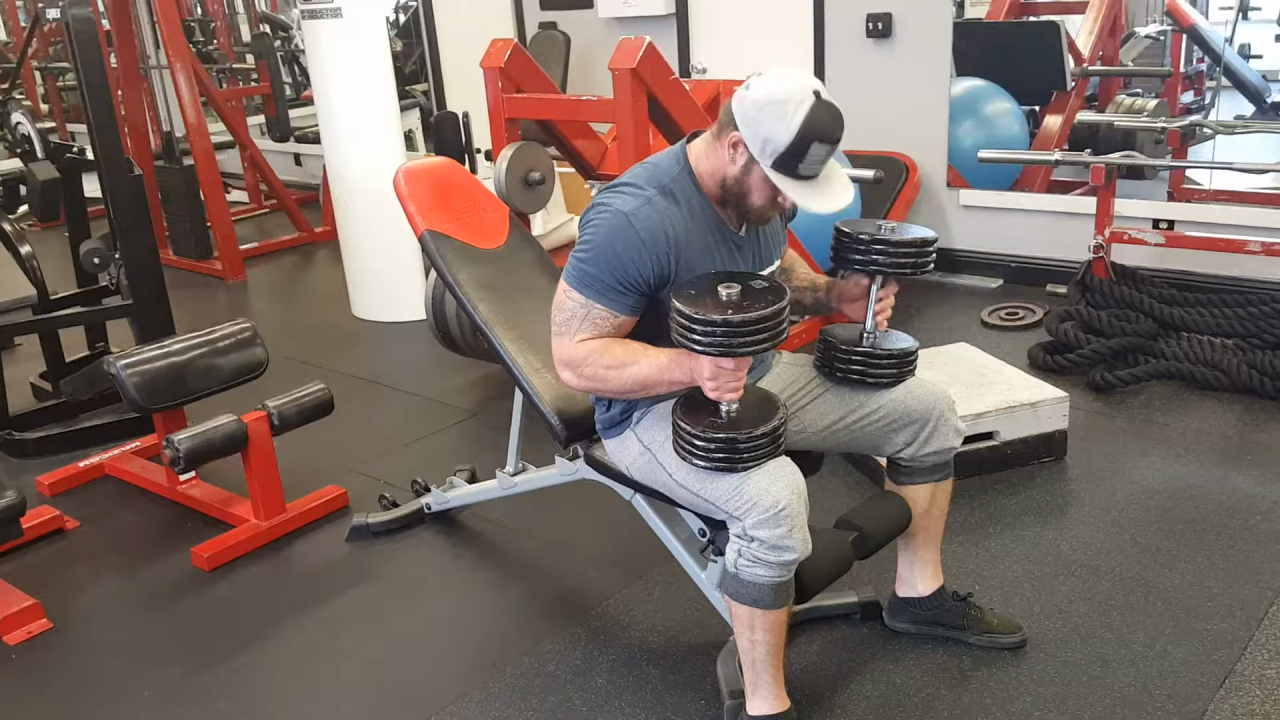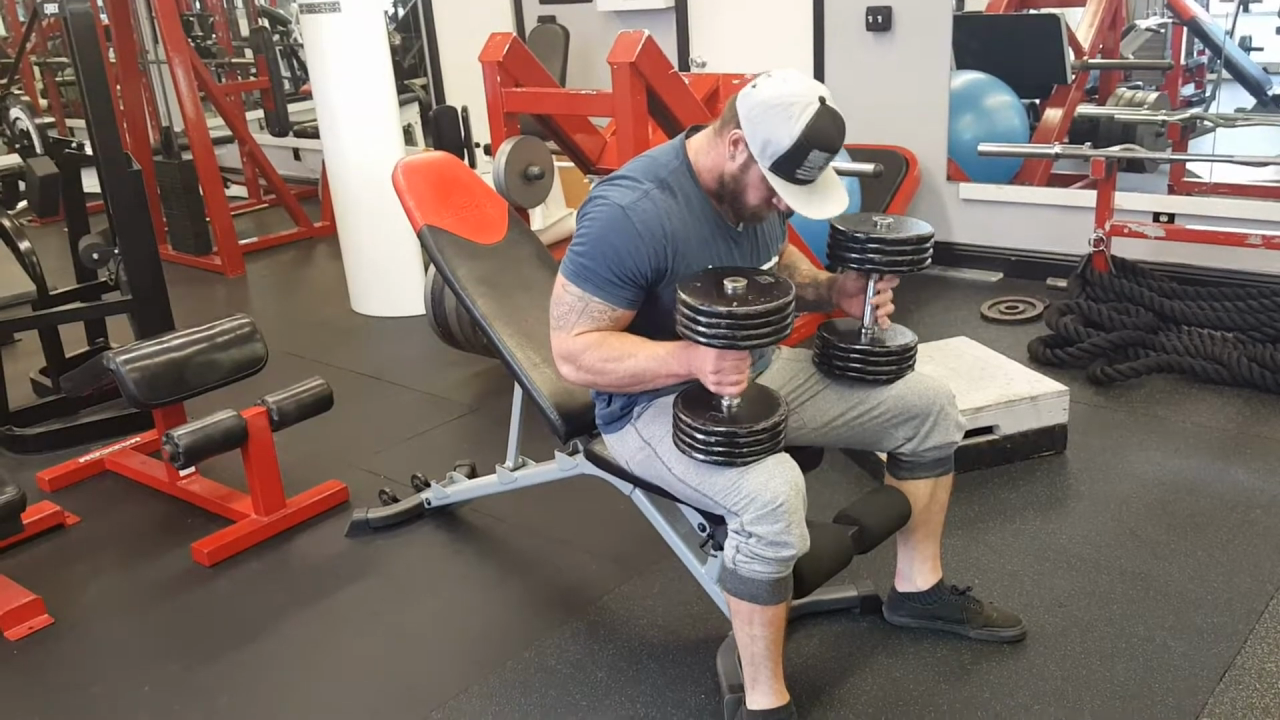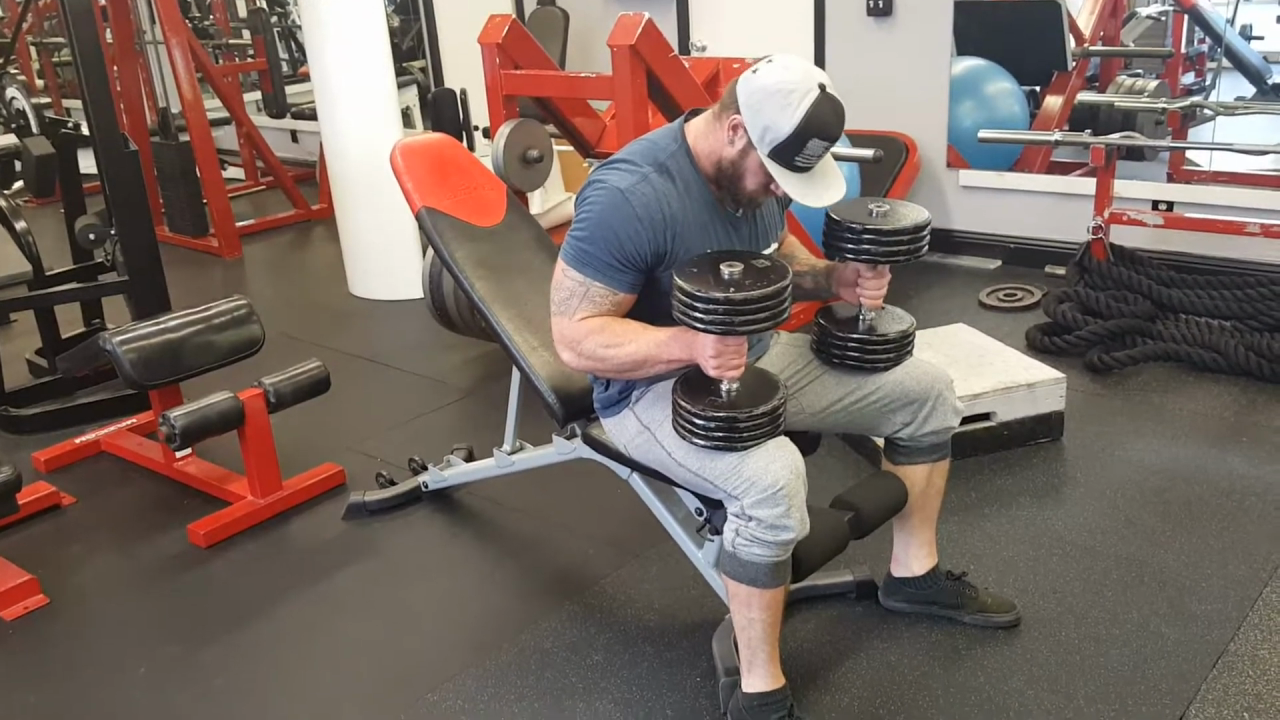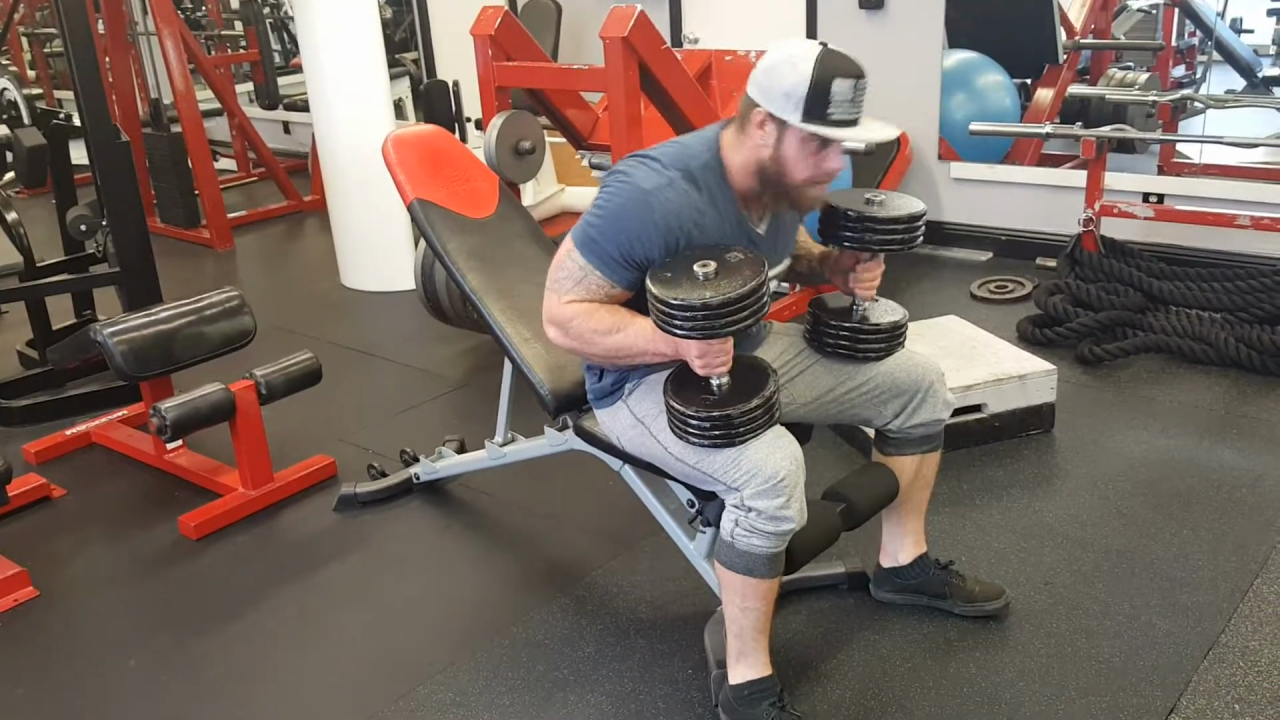
dt=0.7s
person 1, frame 1
left shoulder: (761, 189)
right shoulder: (634, 220)
right elbow: (574, 356)
left wrist: (833, 295)
right wrist: (689, 367)
left hip: (757, 375)
right hip: (659, 407)
left knee: (929, 411)
right knee: (774, 501)
left ankle: (919, 594)
person 1, frame 2
left shoulder: (760, 180)
right shoulder: (630, 211)
right elbow: (574, 351)
left wrist: (834, 289)
right wrist: (690, 360)
left hip: (759, 370)
right hip: (659, 400)
left knee: (930, 406)
right knee: (773, 496)
left ankle: (919, 588)
person 1, frame 3
left shoulder: (759, 166)
right shoulder: (630, 195)
right elbow: (575, 337)
left wrist: (833, 279)
right wrist: (689, 343)
left hip: (756, 355)
right hip: (655, 385)
left knee: (928, 391)
right knee: (772, 479)
left ankle: (914, 573)
person 1, frame 4
left shoulder: (787, 179)
right shoulder: (655, 196)
right elbow: (564, 313)
left wrist: (829, 268)
right wrist: (679, 342)
left hip: (748, 349)
right hip: (649, 379)
left knee: (919, 384)
right knee: (772, 470)
left ankle: (902, 563)
